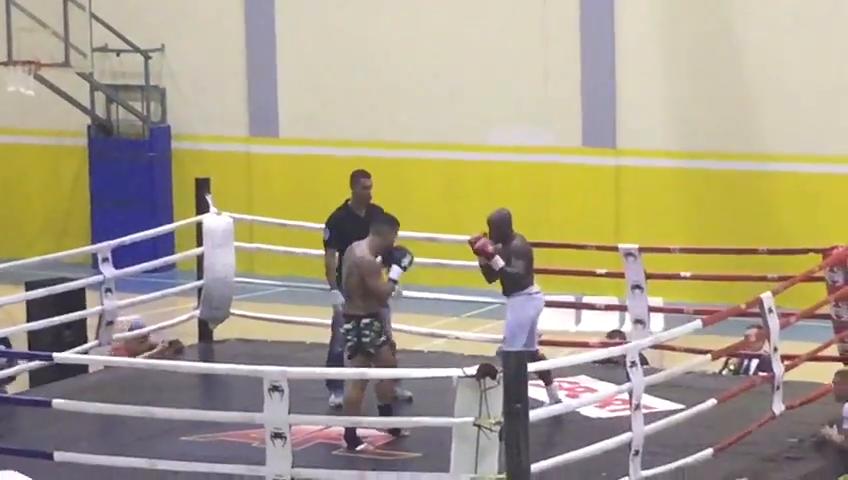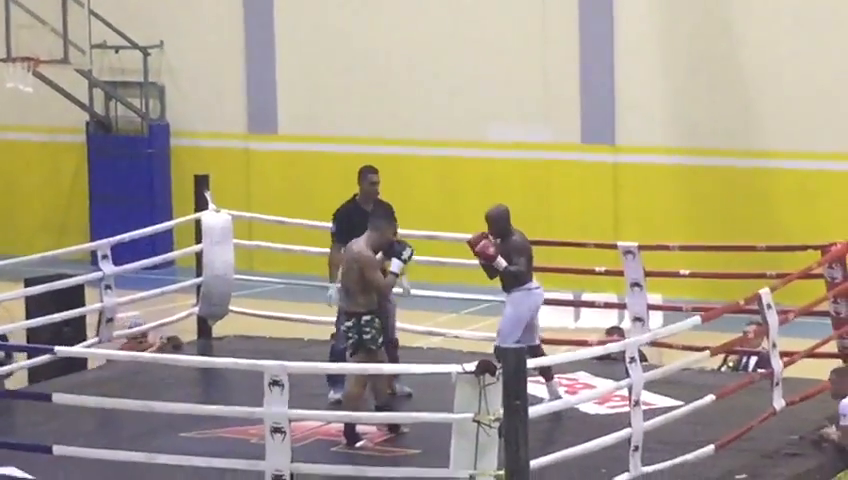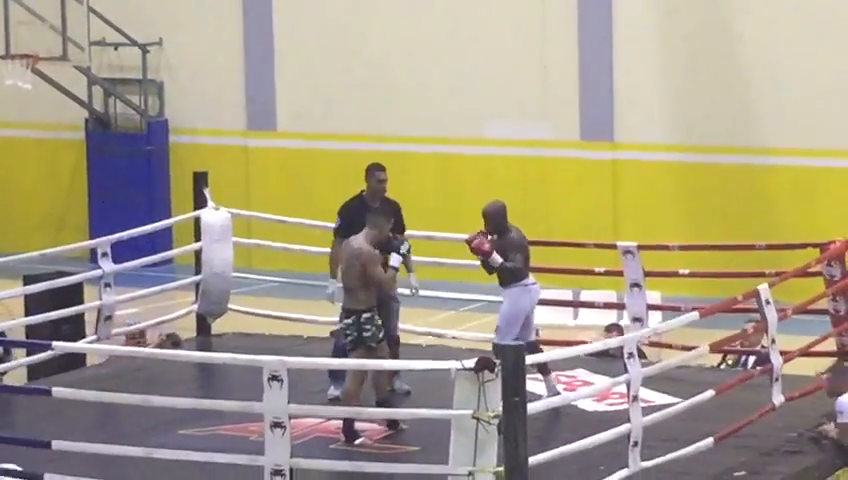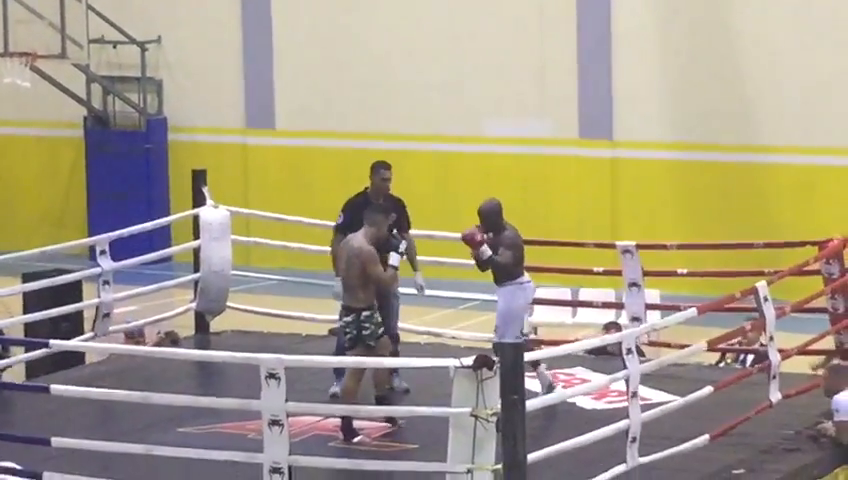
dt=0.1s
person 1, frame 1
left shoulder: (358, 248)
right shoulder: (366, 260)
right elbow: (382, 296)
left wrist: (387, 262)
right wrist: (398, 268)
left hip: (366, 320)
right hip: (359, 323)
left knee: (388, 365)
right knee: (359, 380)
left ankle: (386, 419)
right ankle: (351, 436)
person 1, frame 2
left shoulder: (356, 245)
right shoulder: (365, 255)
right elbow: (384, 290)
left wrist: (387, 258)
right wrist: (398, 262)
left hip: (367, 317)
right hip: (359, 320)
right knee: (360, 377)
right ankle: (350, 432)
person 1, frame 3
left shoulder: (352, 243)
right shoulder: (365, 251)
right elbow: (385, 285)
left wrist: (385, 254)
right wrist: (396, 256)
left hip: (366, 314)
right hip: (359, 318)
left knee: (384, 361)
right knee: (358, 374)
right ankle: (348, 430)
person 1, frame 4
left shoulder: (351, 241)
right shoulder: (365, 250)
right elbow: (386, 283)
left wrist: (384, 253)
right wrist: (395, 255)
left hip: (366, 311)
right hip: (358, 315)
left knee: (385, 354)
right knee: (355, 371)
left ankle: (383, 408)
right ankle: (347, 428)
person 2, frame 1
left shoulder: (377, 213)
right shoulder: (338, 218)
right elbow: (330, 256)
right wrist: (335, 290)
right knee: (339, 340)
left ankle: (393, 384)
right ankle: (336, 390)
person 2, frame 2
left shoulder: (385, 209)
right shoulder: (345, 213)
right elbow: (336, 250)
right wrist: (333, 284)
left knee: (389, 334)
right knee: (343, 336)
left ankle: (392, 380)
right ankle: (336, 386)
person 2, frame 3
left shoulder: (392, 207)
right shoulder: (350, 208)
left elbow: (400, 241)
right elbow: (337, 245)
left wrist: (411, 274)
right wrist: (333, 280)
left knee: (391, 331)
left ankle: (393, 377)
right ankle: (336, 382)
person 2, frame 4
left shoulder: (396, 205)
right shoulder: (354, 205)
left elbow: (406, 239)
right elbow: (337, 241)
left wrist: (417, 272)
right wrist: (338, 278)
left knee: (391, 329)
left ankle: (392, 374)
right ankle: (339, 379)
person 3, frame 1
left shoulder: (517, 247)
right shoulder: (504, 245)
left elbow: (517, 276)
right elbow: (491, 277)
left wrist: (495, 259)
right wrist: (483, 258)
left hip: (523, 301)
right hip: (526, 300)
right knee: (531, 351)
right ankle: (554, 398)
person 3, frame 2
left shoulder: (516, 242)
right shoulder: (503, 241)
left elbow: (520, 273)
right elbow: (492, 274)
left wrist: (497, 260)
right wrist: (483, 257)
left hip: (523, 296)
right hip: (526, 295)
left knee: (502, 349)
right knee: (532, 346)
right ankle: (554, 394)
person 3, frame 3
left shoulder: (513, 239)
right shoulder: (500, 237)
left elbow: (516, 270)
right elbow: (491, 268)
left wrist: (493, 256)
right wrist: (483, 253)
left hip: (519, 292)
right hip: (521, 290)
left knee: (502, 345)
right knee: (529, 342)
right ankle: (551, 388)
person 3, frame 4
left shoulder: (508, 237)
right shoulder: (496, 234)
left elbow: (503, 266)
right elbow: (484, 266)
left wrist: (482, 248)
right wrist: (476, 247)
left hip: (514, 290)
right hip: (516, 288)
left knee: (502, 344)
right knee: (514, 339)
right ankle: (545, 381)
